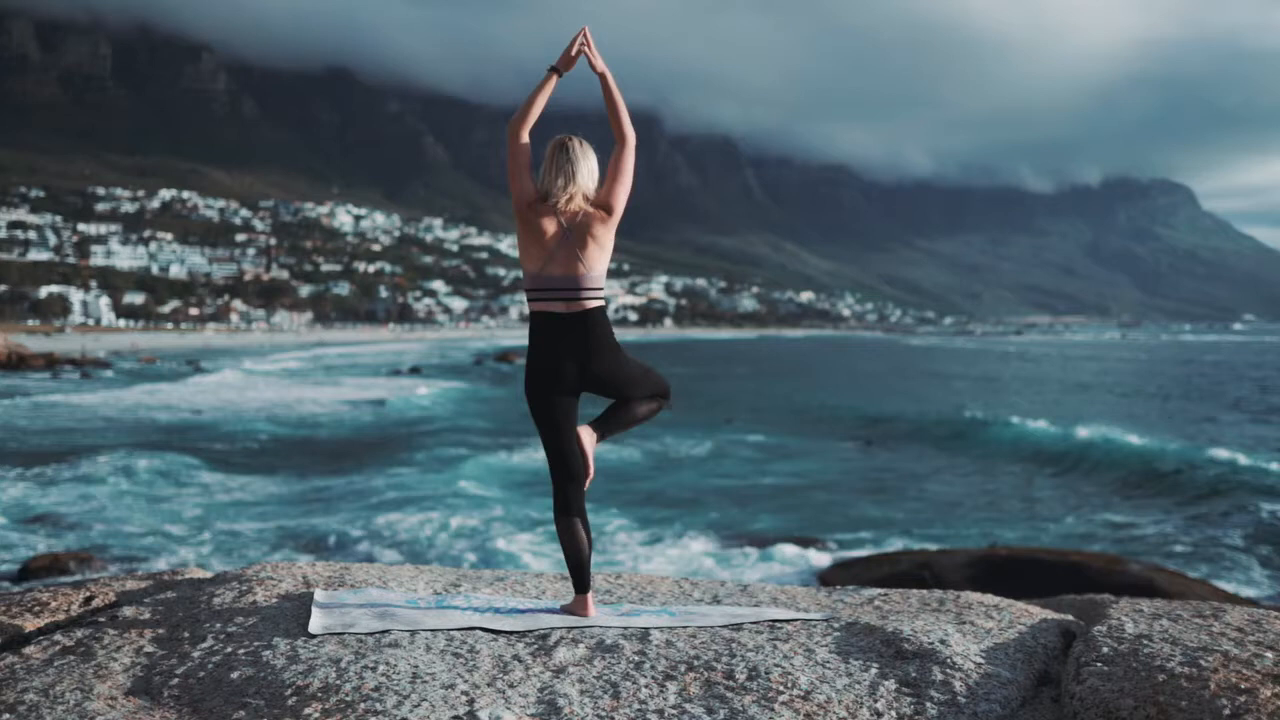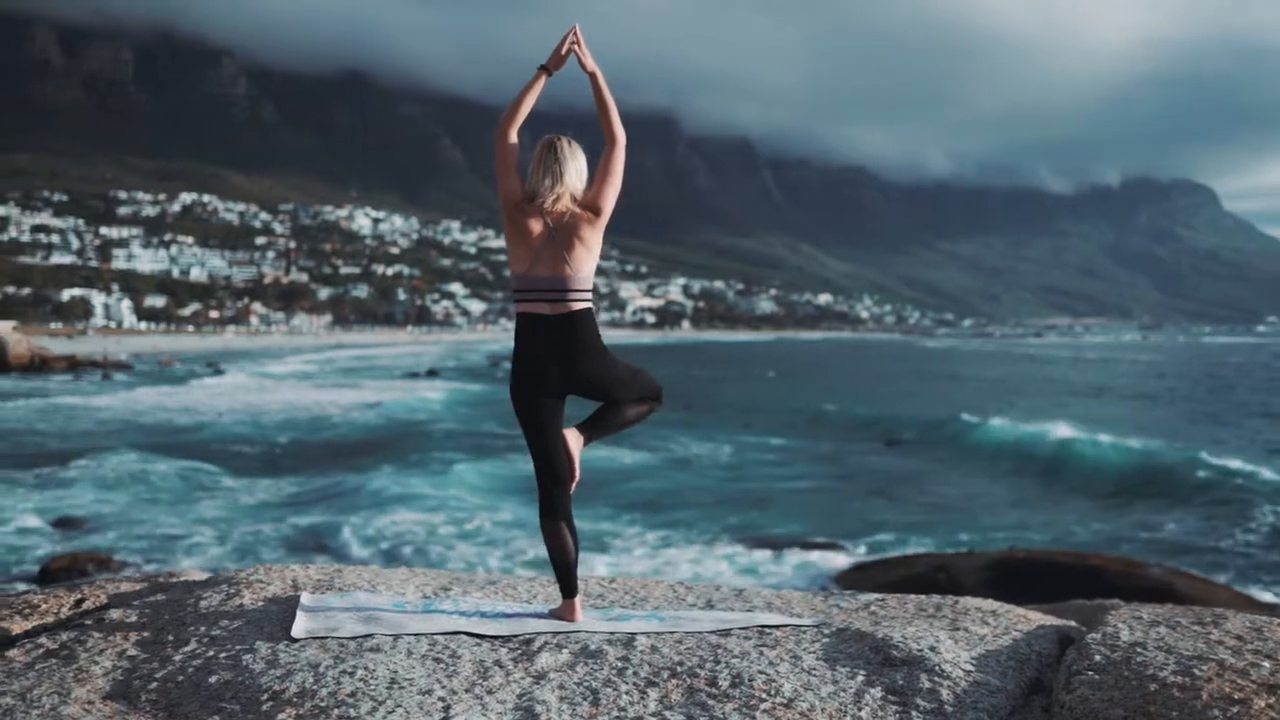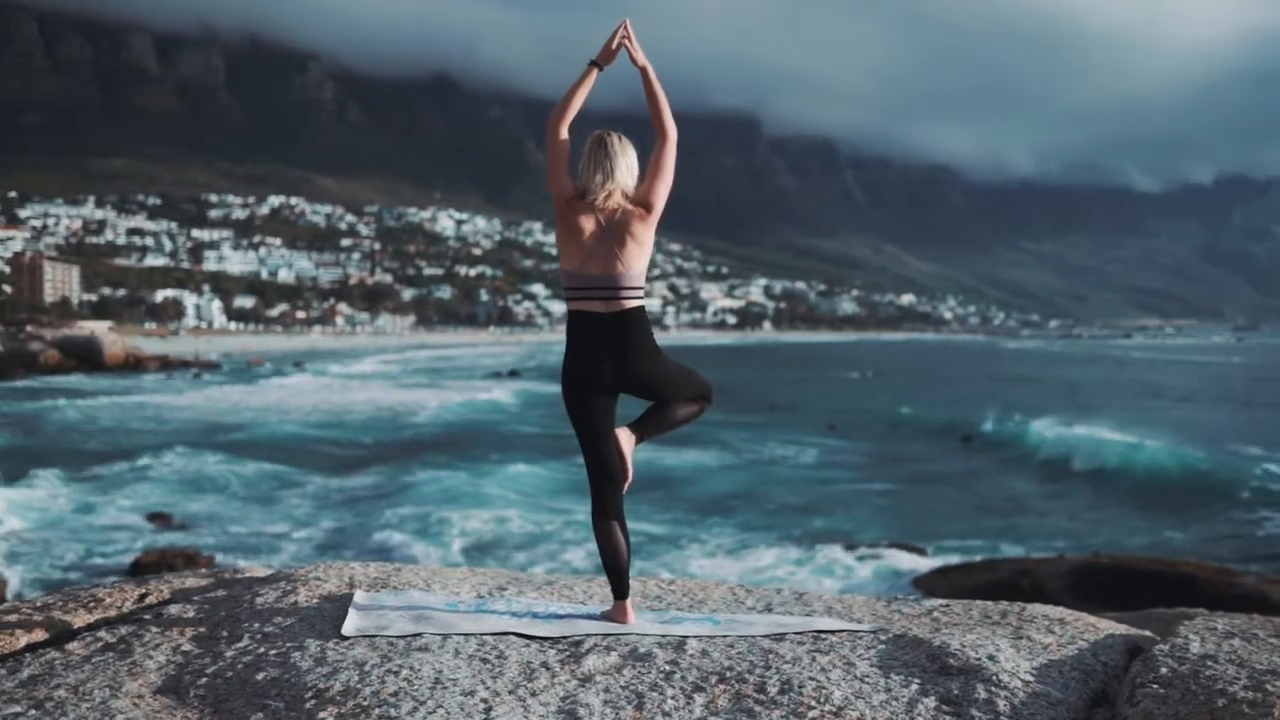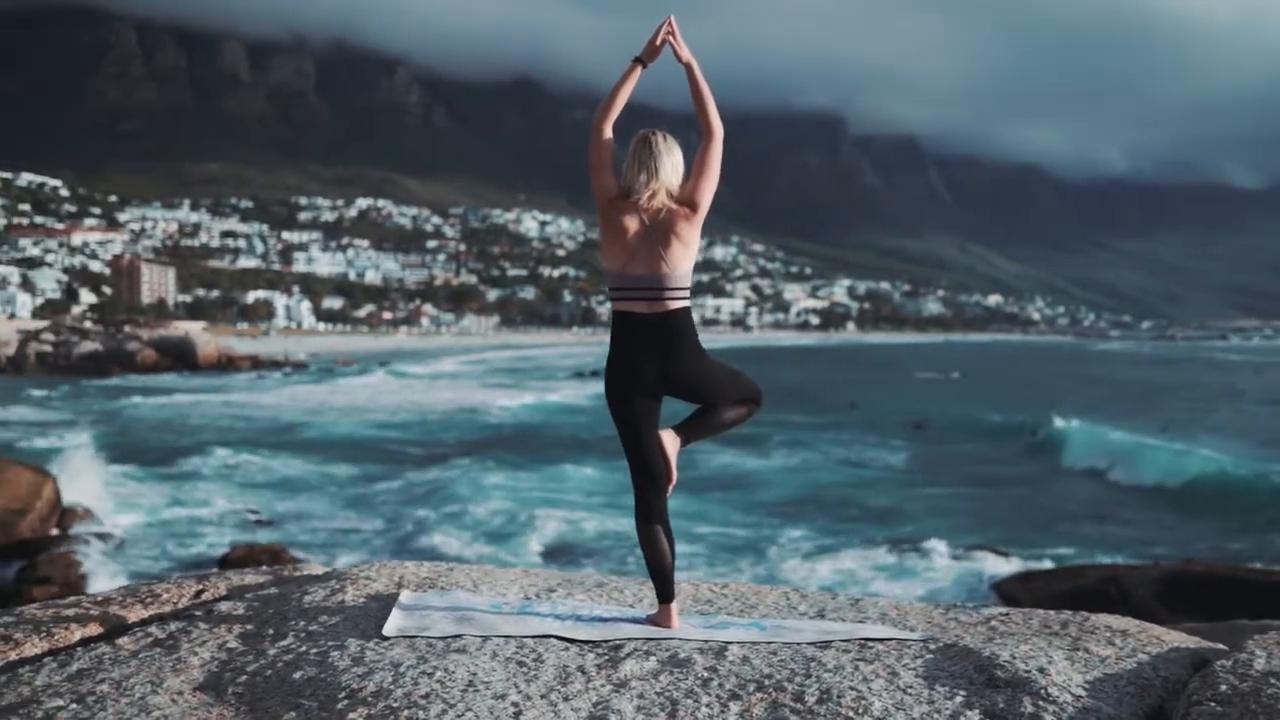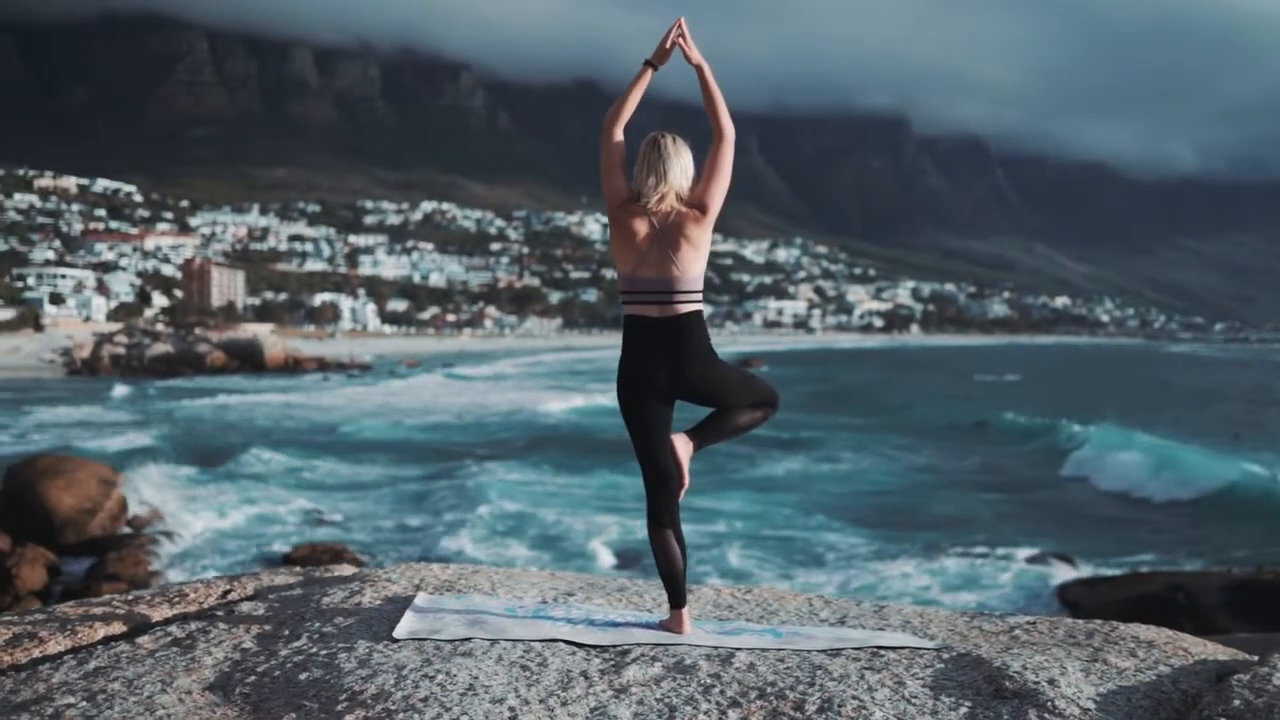
dt=1s
person 1, frame 1
left shoulder: (530, 216)
right shoulder: (604, 217)
left elbow: (517, 134)
right elbow: (627, 139)
left wrist: (559, 70)
right wrist: (601, 70)
left hip: (546, 358)
right hip: (596, 352)
left knee: (567, 485)
right knee: (658, 390)
left ankle: (583, 598)
right ankle: (595, 432)
person 1, frame 2
left shoulder: (517, 216)
right shoulder: (591, 219)
left elbow: (506, 133)
right elbow: (617, 139)
left wrist: (548, 69)
right wrist: (591, 69)
left hip: (531, 359)
right hip: (581, 354)
left knee: (552, 488)
right knee: (649, 394)
left ankle: (570, 603)
right ankle: (581, 435)
person 1, frame 3
left shoulder: (568, 214)
right shoulder: (643, 215)
left elbow: (557, 129)
right elbow: (668, 134)
left wrist: (598, 64)
right wrist: (642, 64)
left hip: (583, 358)
right hip: (634, 352)
left knee: (604, 488)
right knee: (698, 392)
left ankle: (622, 606)
right ankle: (633, 435)
person 1, frame 4
left shoulder: (612, 214)
right shoulder: (688, 216)
left elbow: (601, 128)
right elbow: (715, 133)
left wrist: (642, 61)
right wrist: (687, 61)
left hip: (627, 360)
right hip: (678, 354)
left knee: (648, 491)
right knee: (748, 395)
left ankle: (667, 610)
right ankle: (678, 437)
person 1, frame 5
left shoulder: (622, 217)
right shoulder: (698, 218)
left elbow: (611, 131)
right elbow: (726, 133)
left wrist: (652, 64)
right wrist: (697, 63)
left hip: (639, 363)
right hip: (690, 359)
left knee: (660, 494)
right knee: (764, 398)
left ankle: (678, 615)
right ankle: (691, 441)
